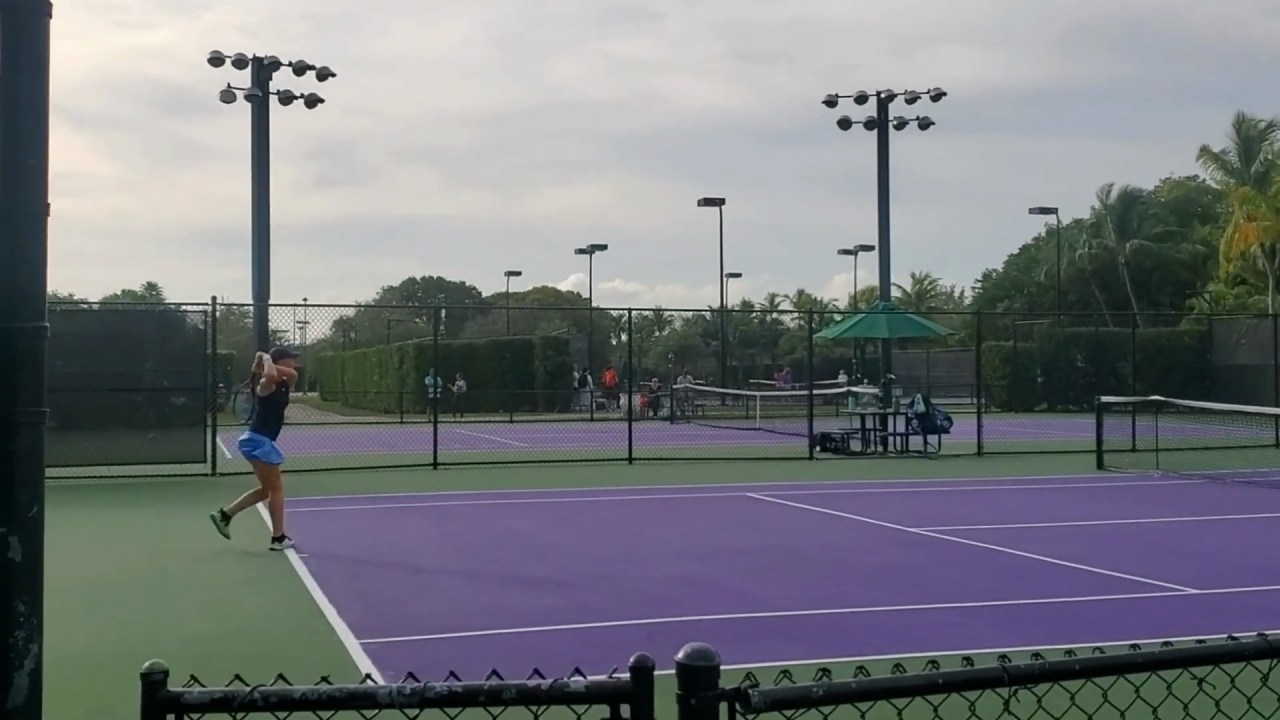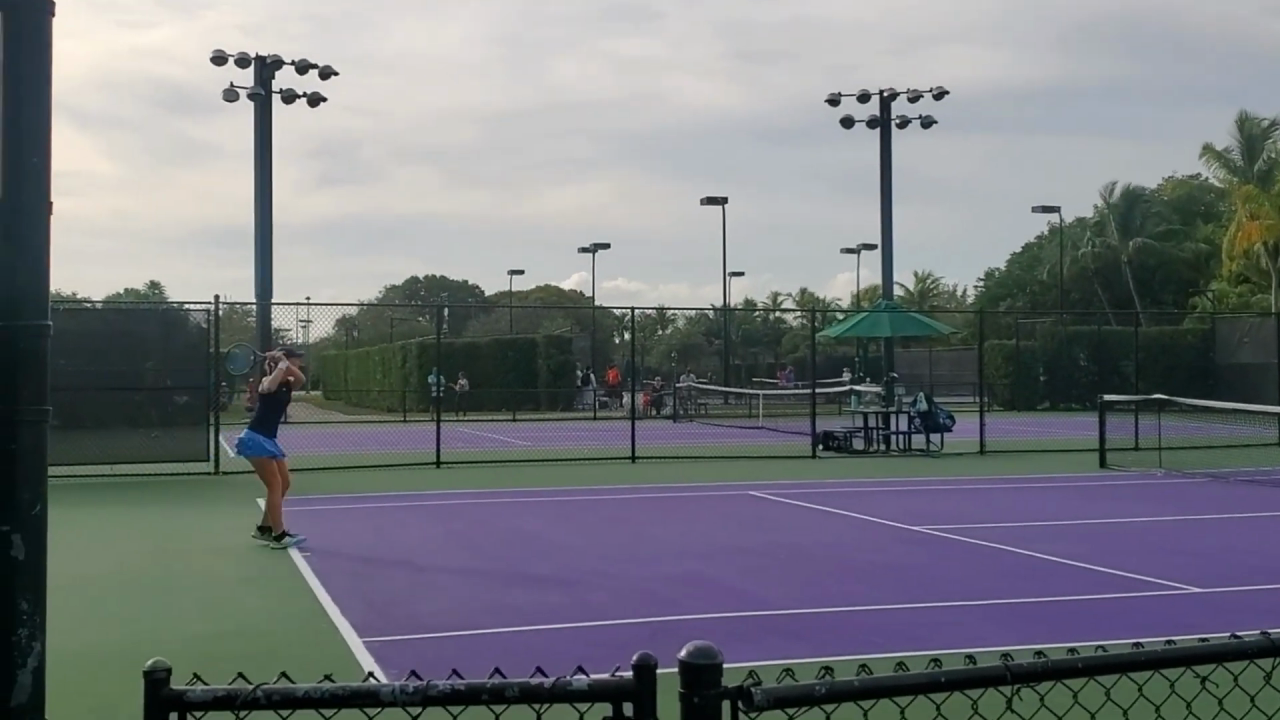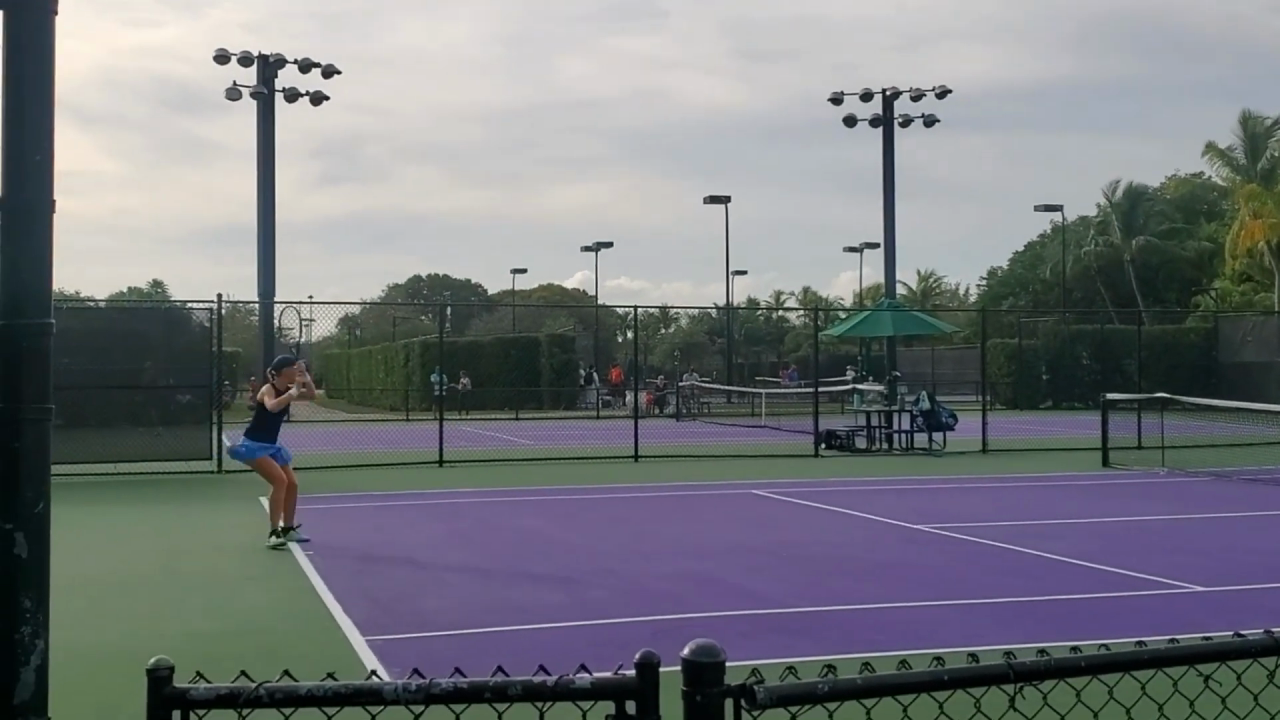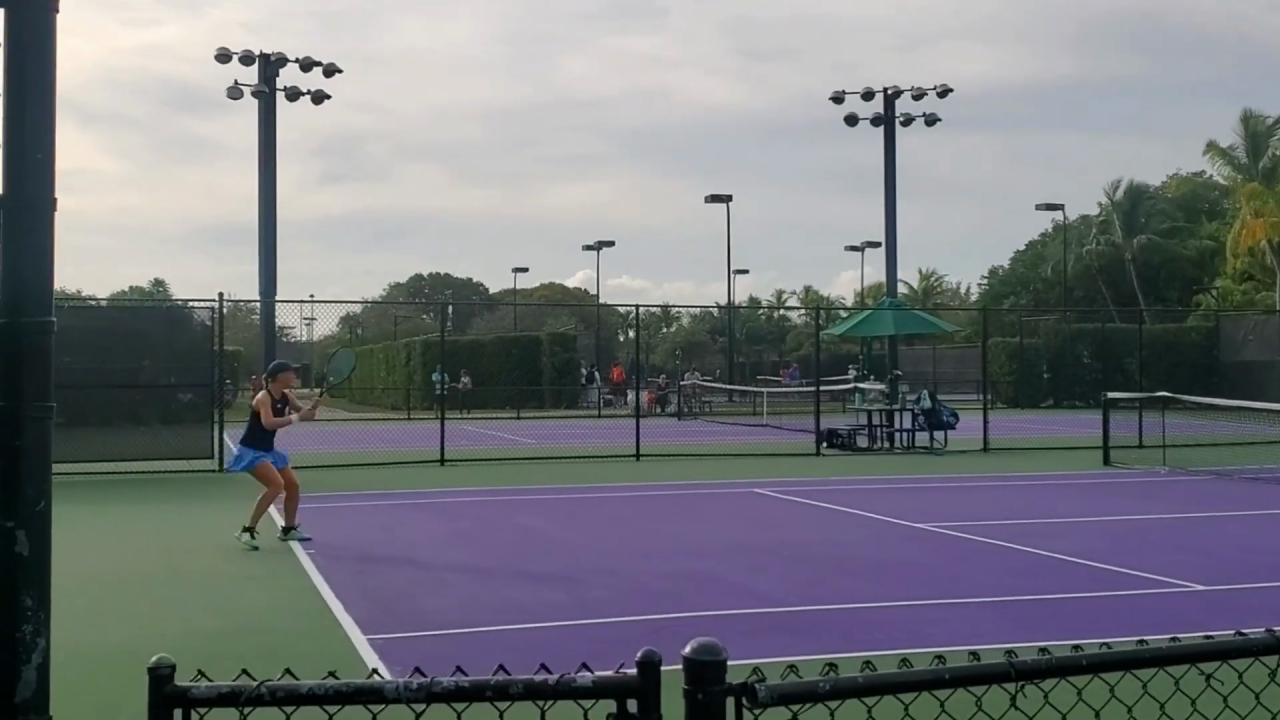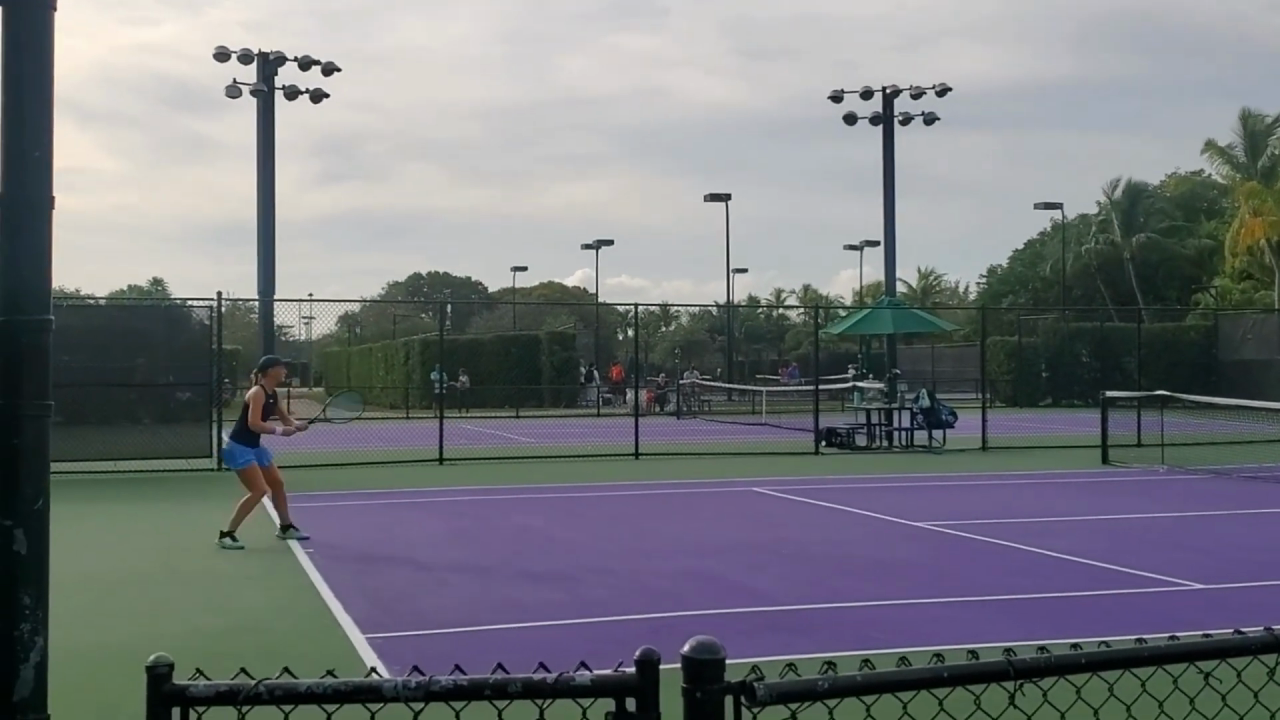
dt=0.1s
person 1, frame 1
left shoulder: (284, 382)
right shoulder: (267, 384)
left elbow: (294, 374)
right elbow: (271, 374)
left wrist: (268, 361)
right wrist: (267, 359)
left hip: (263, 442)
right hip: (259, 441)
left knee: (267, 489)
right knee: (276, 488)
left ankle: (224, 514)
right ankle: (278, 538)
person 1, frame 2
left shoulder: (287, 381)
right shoulder: (267, 381)
left elbow: (301, 380)
right elbow: (270, 384)
left wrist: (287, 365)
right wrist: (281, 363)
left hip: (267, 440)
right hip: (255, 439)
left knee: (284, 483)
right knee: (275, 486)
left ankle: (264, 528)
right ankle: (278, 536)
person 1, frame 3
left shoulder: (289, 389)
right shoulder: (268, 390)
left elbow: (311, 395)
right elbow: (273, 406)
left wrist: (305, 377)
right wrist: (295, 392)
left hip: (271, 446)
right hip: (253, 446)
left knee: (292, 485)
right knee: (280, 482)
left ankle: (287, 529)
right ankle: (274, 534)
person 1, frame 4
left shoulder: (285, 396)
right shoulder: (263, 397)
left elbow: (304, 413)
right elbow: (268, 423)
left wrist: (311, 408)
right wrist: (296, 418)
left hip: (268, 451)
right hip: (251, 452)
left knee: (293, 486)
right knee: (275, 486)
left ankle: (288, 529)
right ankle: (248, 530)
person 1, frame 5
left shoulder: (273, 392)
right shoulder: (256, 393)
left elbow: (283, 417)
right elbow: (253, 424)
left wrist: (295, 425)
right wrist: (279, 431)
left hip: (254, 447)
right hip: (240, 448)
left knee: (277, 484)
right knee: (258, 491)
left ankle: (286, 527)
right ankle: (227, 534)
